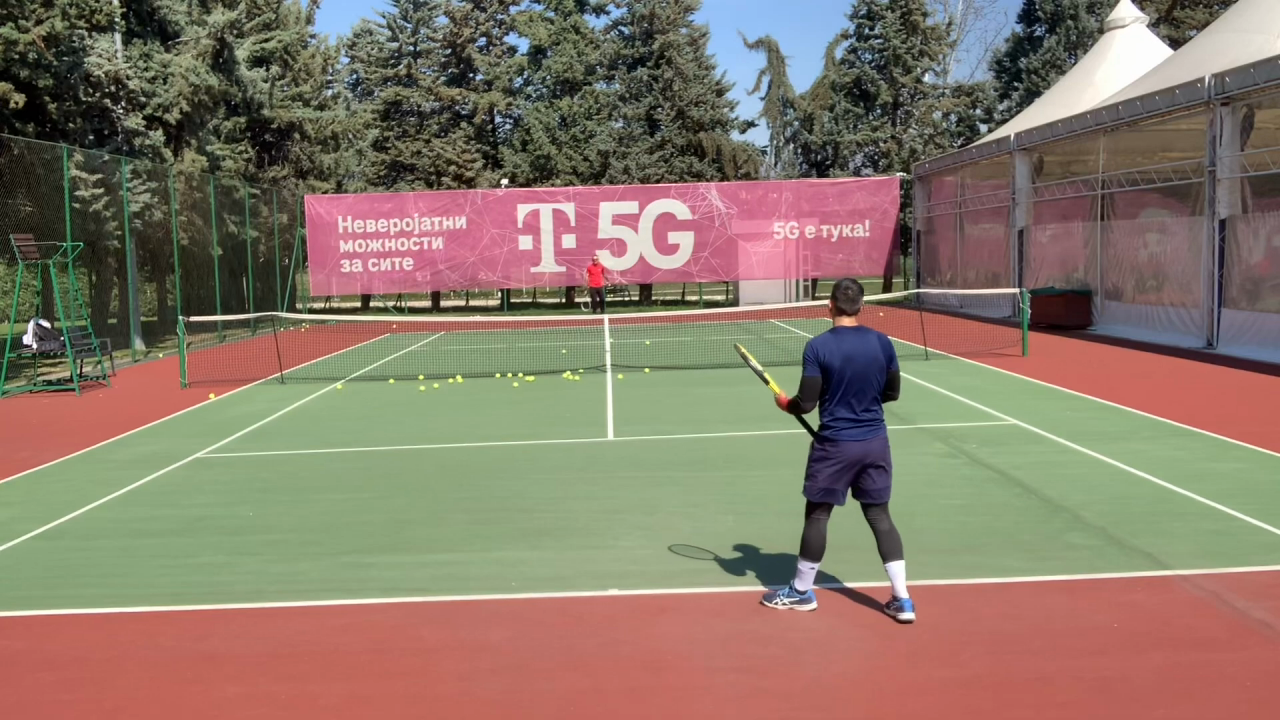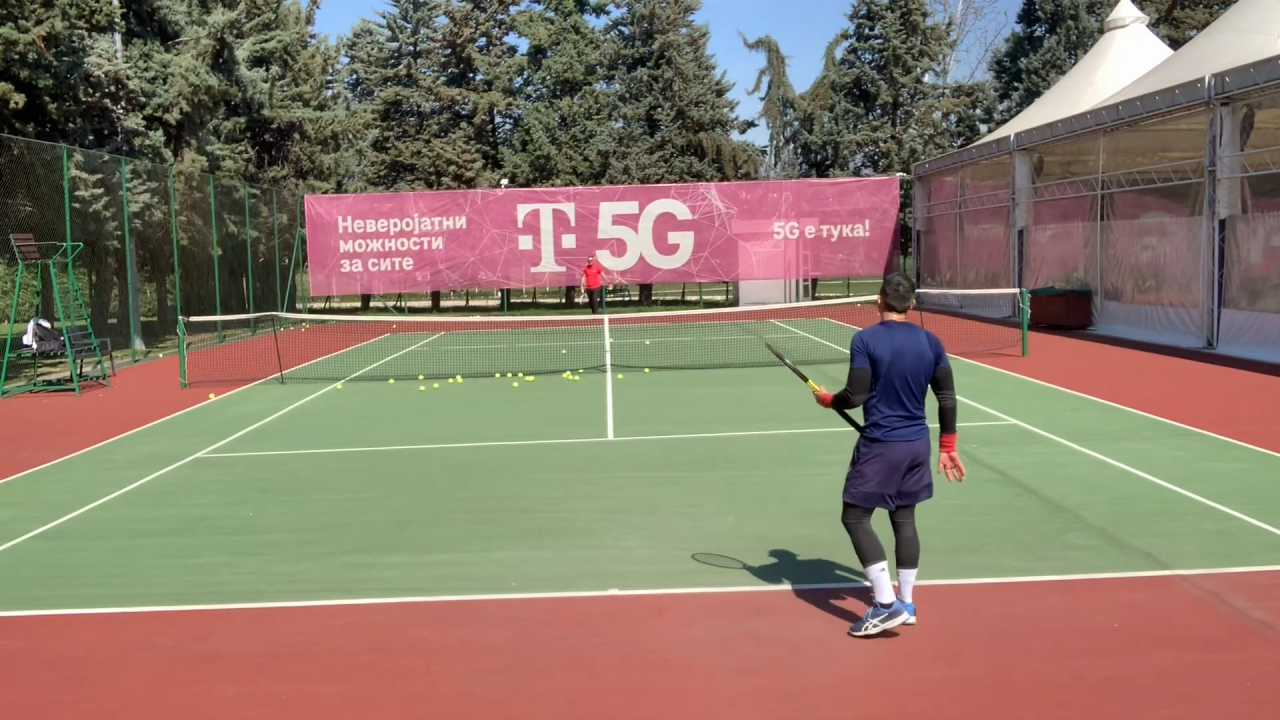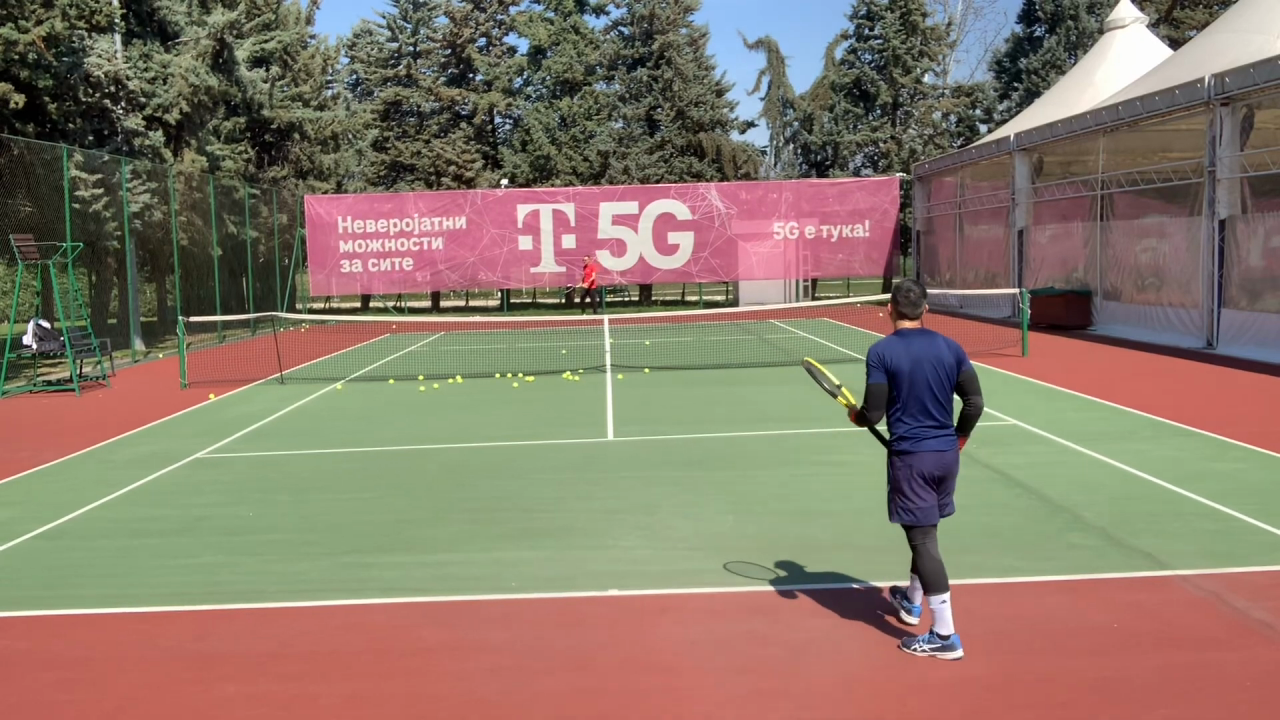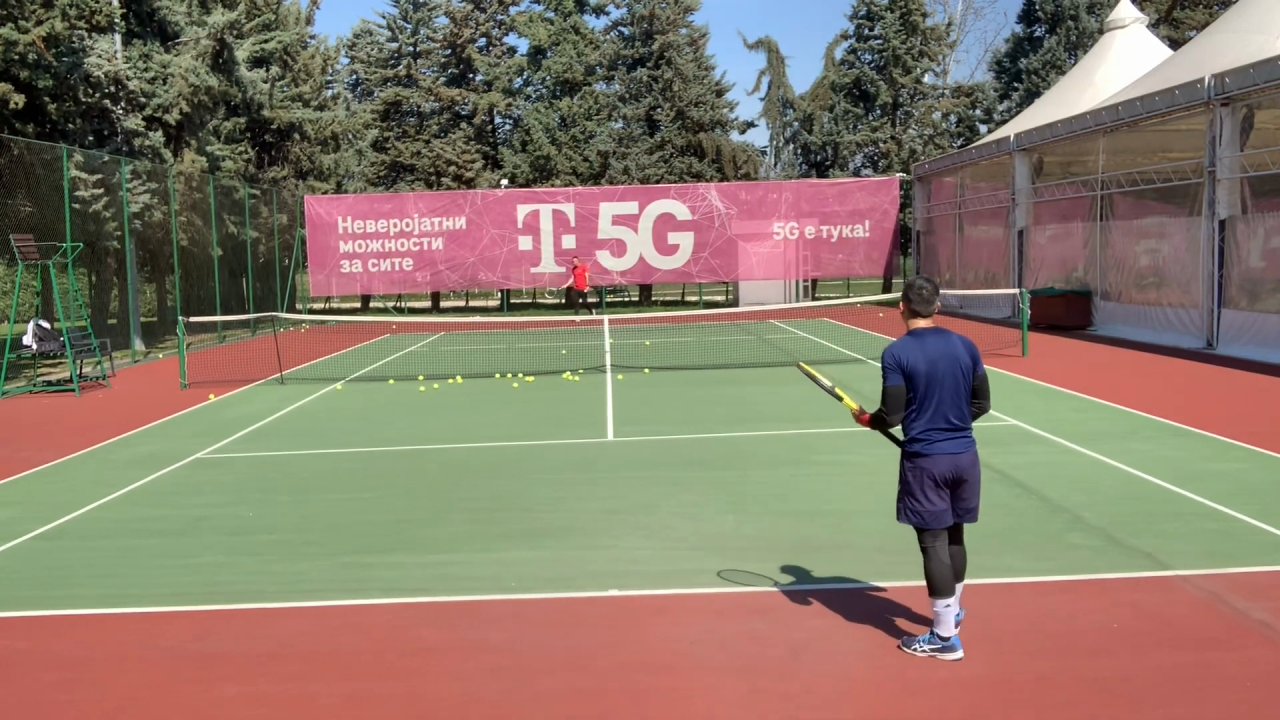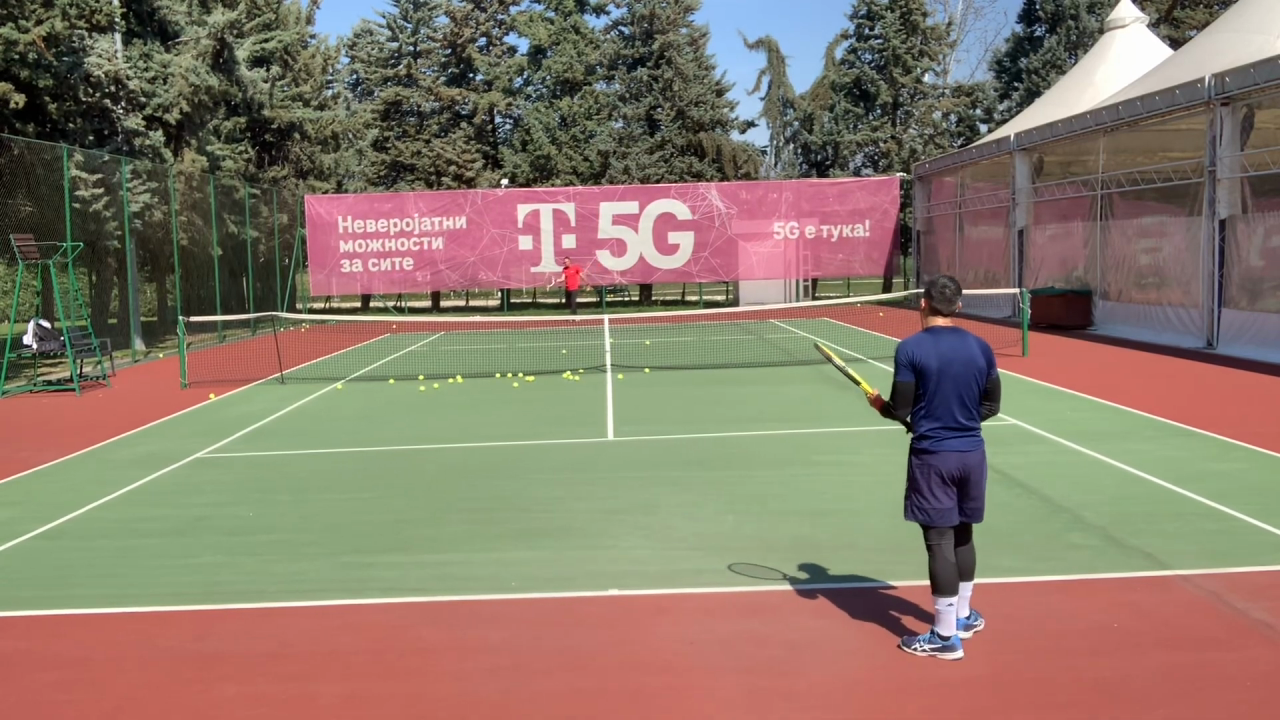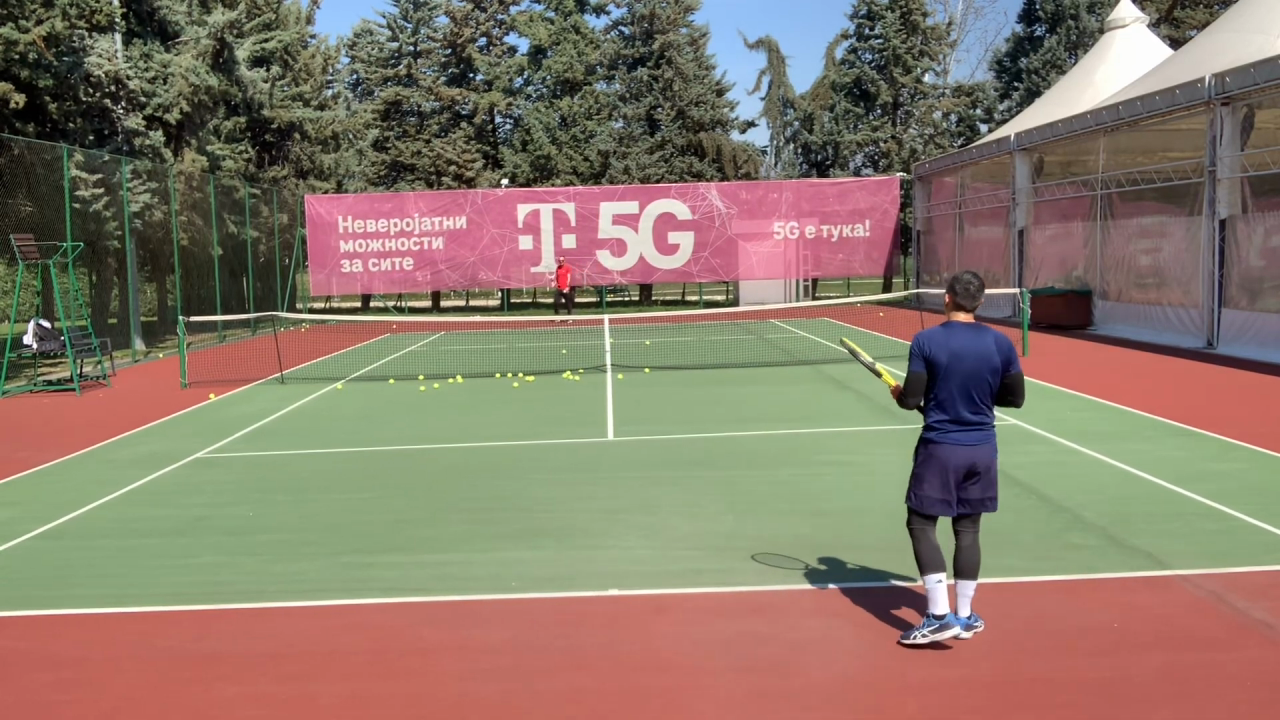
dt=0.4s
person 1, frame 1
left shoulder: (818, 347)
right shoulder: (883, 344)
left elbow: (807, 402)
right elbow: (892, 392)
left wrist: (785, 403)
left hip: (836, 445)
right hip: (875, 442)
left knee: (817, 515)
right knee: (880, 517)
left ankle: (802, 590)
right ankle: (902, 600)
person 1, frame 2
left shoulder: (865, 340)
right shoulder: (931, 343)
left elbow: (854, 396)
right elbow: (947, 398)
left wrist: (827, 400)
right wrist: (948, 446)
left hip: (880, 446)
right hip: (917, 443)
left knee: (855, 517)
right knee: (904, 519)
left ankle: (885, 604)
right ankle: (902, 601)
person 1, frame 3
left shoulder: (881, 352)
right shoulder: (950, 347)
left elbow: (873, 414)
right elbow: (974, 403)
left wrist: (854, 415)
right wrist: (957, 441)
left hip: (911, 457)
right hip: (946, 454)
left knee: (922, 540)
right knee: (926, 531)
left ankle: (945, 636)
right ankle: (912, 601)
person 1, frame 4
left shoulder: (897, 353)
right shoulder: (966, 346)
left elbow: (891, 417)
right elbow: (981, 405)
left wrist: (865, 418)
left hip: (925, 460)
right hip: (964, 455)
left knee: (934, 543)
right knee: (954, 538)
left ankle: (945, 637)
right ankle: (951, 616)
person 1, frame 5
left shoulder: (910, 349)
right shoulder: (981, 348)
left elbow: (899, 410)
right elbow: (992, 405)
left wrist: (878, 403)
left hip: (932, 457)
right hip: (972, 453)
left knee: (940, 542)
right knee: (962, 535)
left ankle: (945, 636)
right ankle: (963, 616)
person 1, frame 6
left shoulder: (926, 341)
right shoulder: (1001, 344)
left elbow: (910, 400)
right elbow: (1016, 399)
left wrist: (897, 393)
left hip: (940, 448)
right hip: (982, 448)
left knee: (921, 524)
right knee: (968, 530)
left ankle: (940, 615)
right ankle: (964, 616)
